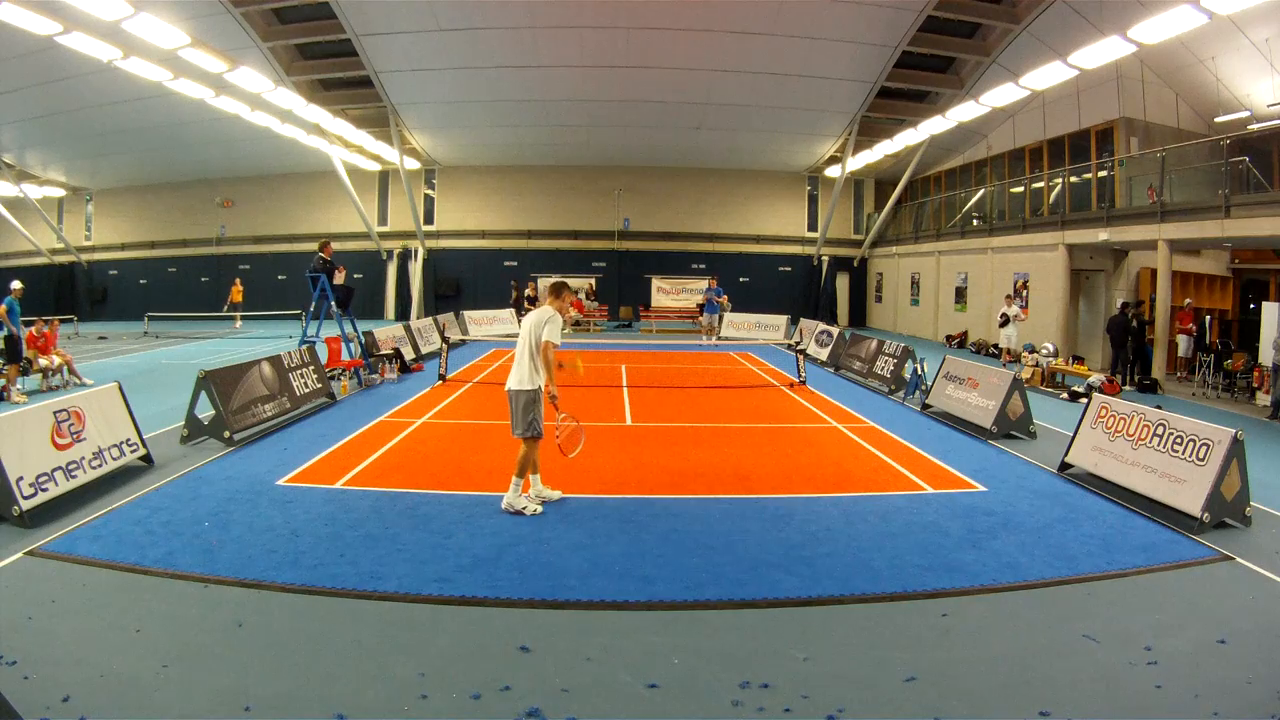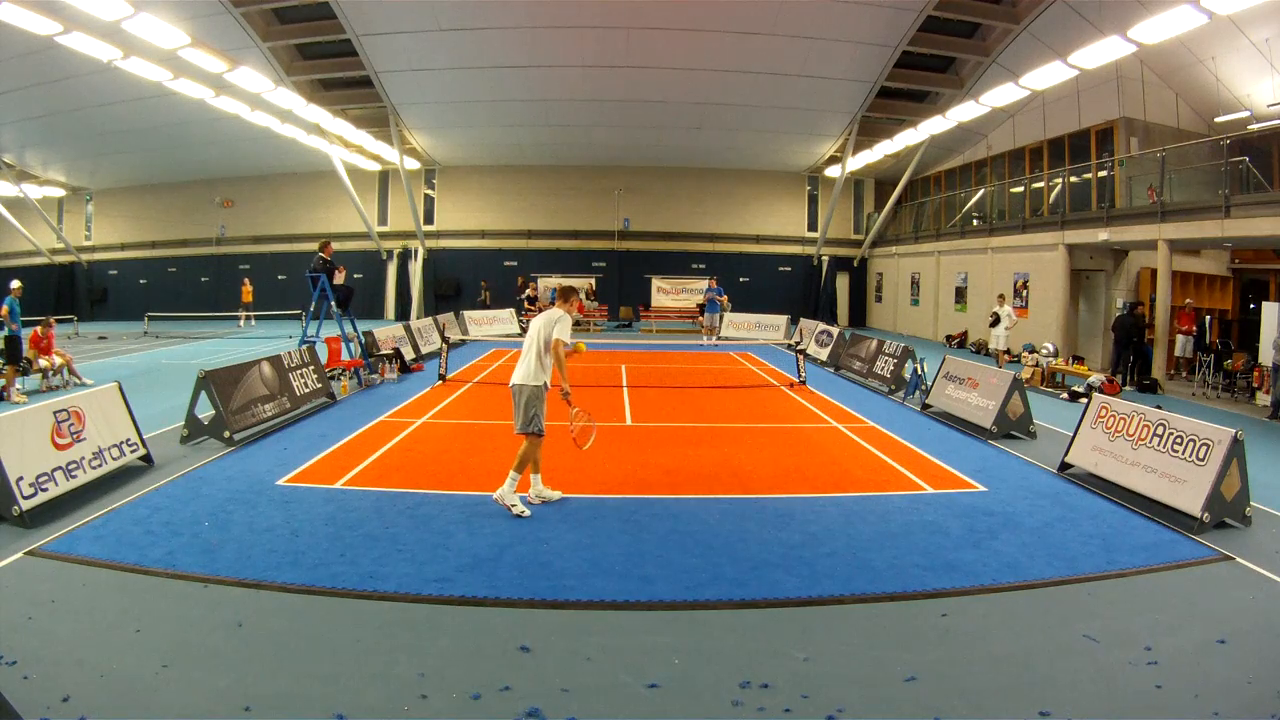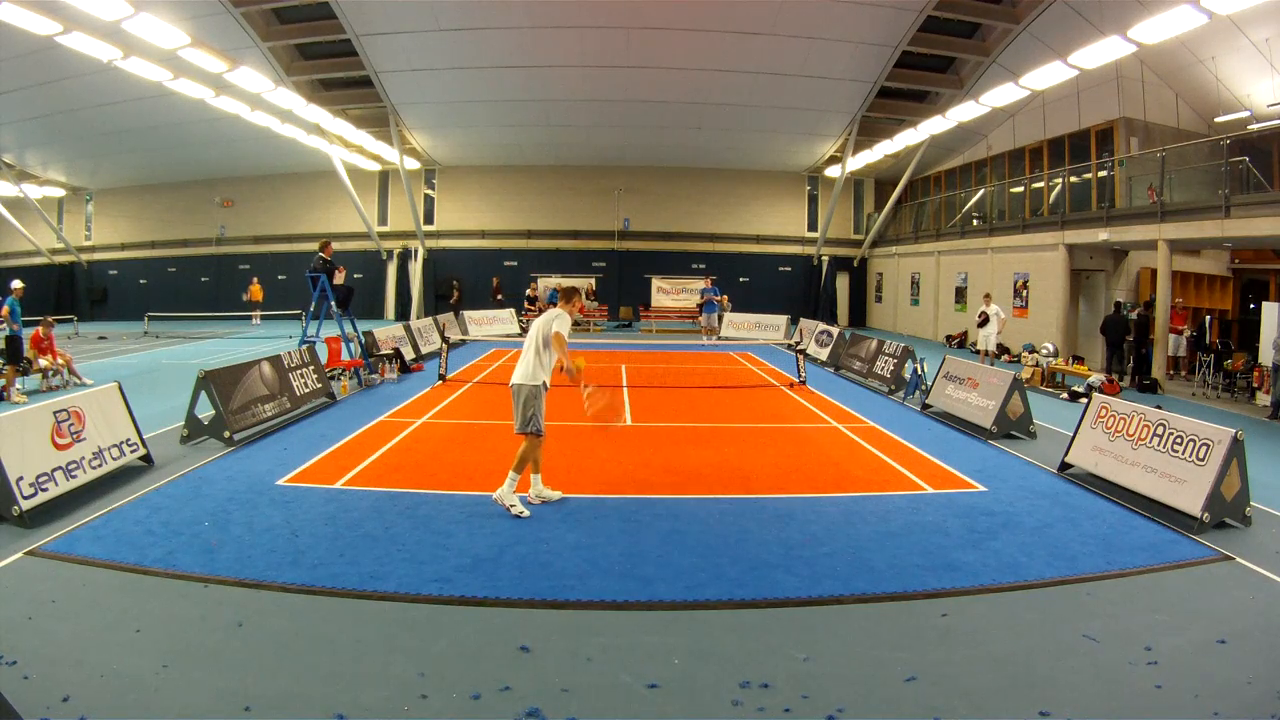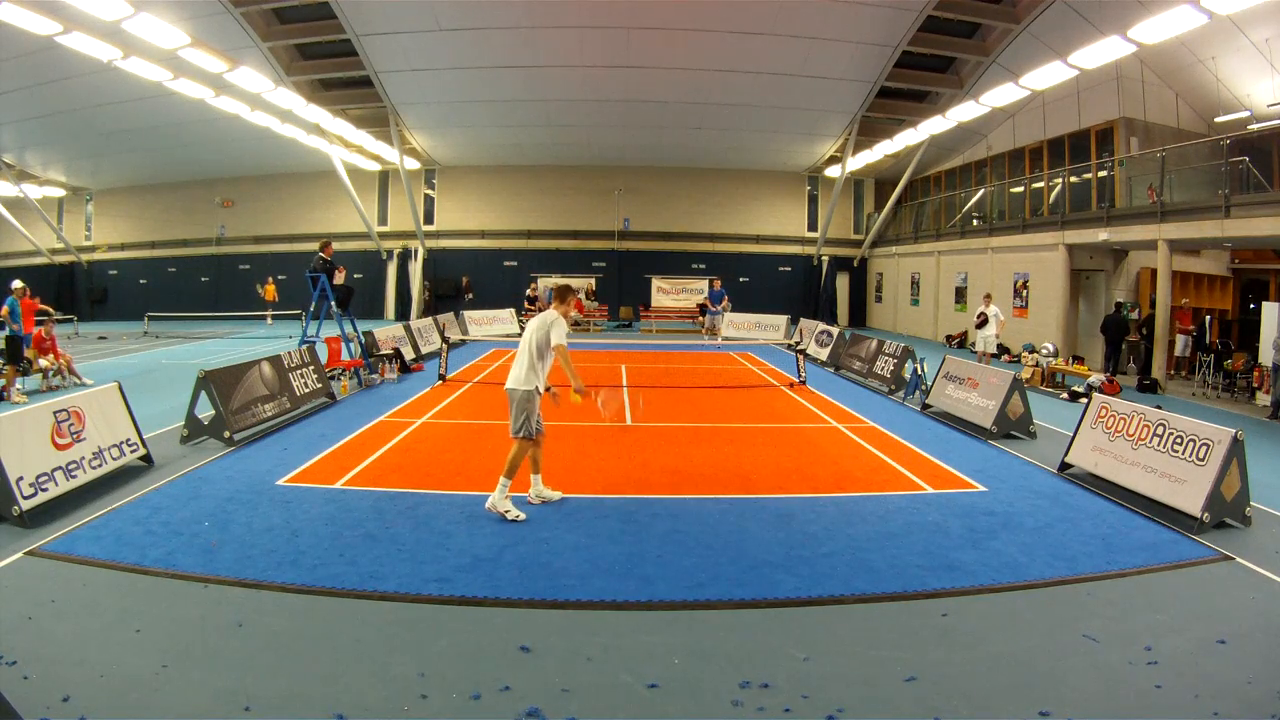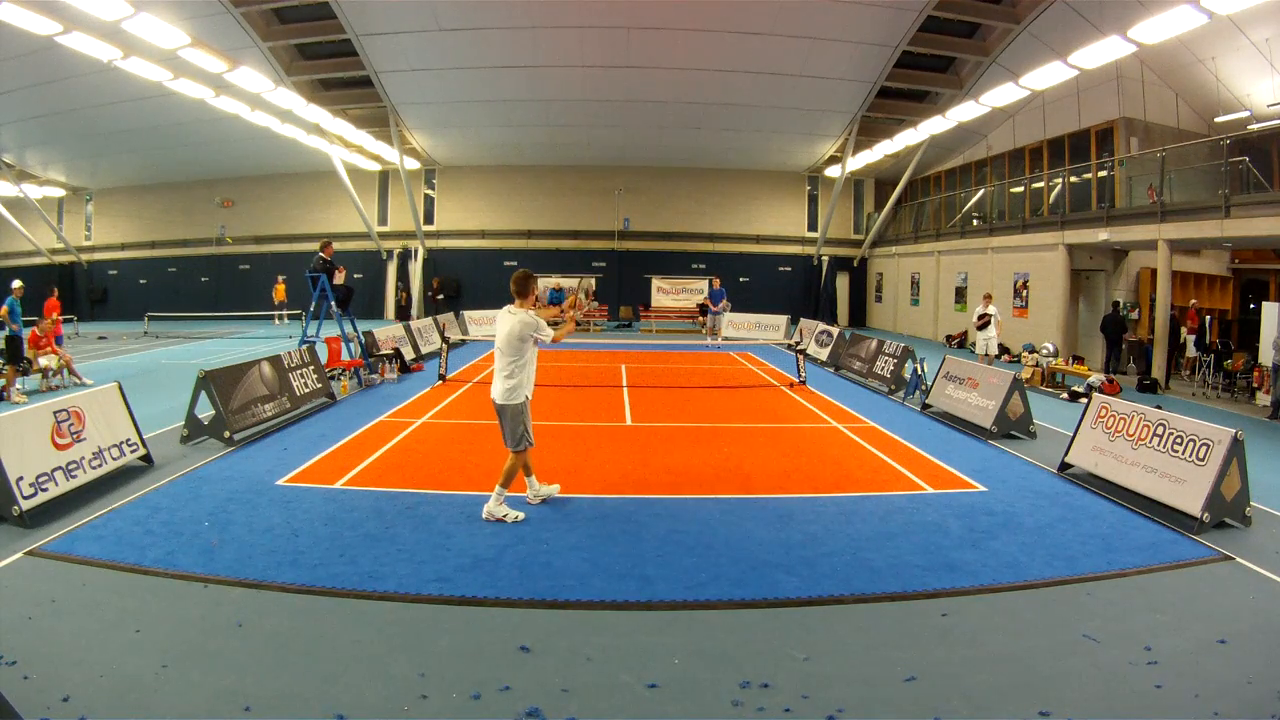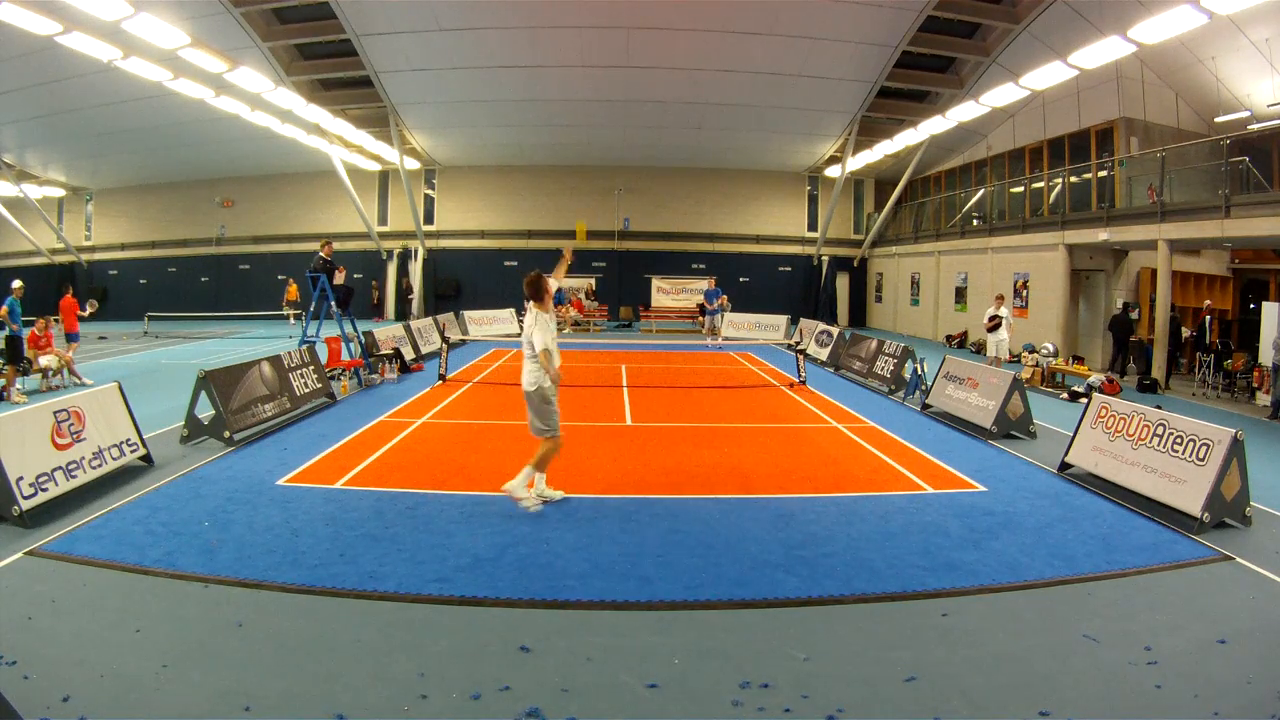
dt=0.7s
person 1, frame 1
left shoulder: (533, 315)
right shoulder: (553, 317)
right elbow: (545, 349)
left wrist: (553, 365)
right wrist: (551, 384)
left hip: (518, 382)
right hip: (528, 385)
left knee: (533, 438)
right knee: (531, 440)
left ankle: (536, 490)
right ankle: (513, 497)
person 1, frame 2
left shoulder: (540, 317)
right shoulder: (563, 317)
right elbow: (556, 347)
left wrist: (562, 356)
right wrist: (564, 381)
left hip: (522, 380)
right hip: (532, 383)
left knee: (536, 437)
right knee: (533, 437)
left ankle: (537, 489)
right ankle: (507, 491)
person 1, frame 3
left shoulder: (546, 317)
right shoulder: (562, 316)
right elbow: (557, 337)
left wrist: (564, 362)
right wrist: (568, 362)
left hip: (528, 381)
right hip: (531, 383)
left knee: (538, 436)
right knee: (532, 436)
left ankle: (536, 490)
right ankle: (506, 491)
person 1, frame 4
left shoulder: (540, 319)
right shoulder: (557, 320)
right elbow: (559, 348)
left wrist: (548, 386)
right wrist: (574, 379)
left hip: (525, 385)
right hip: (524, 387)
left knee: (537, 437)
right knee: (524, 441)
left ankle: (537, 490)
right ankle: (499, 497)
person 1, frame 5
left shoulder: (506, 312)
right shoulder: (530, 323)
right elbow: (555, 337)
left wrist: (561, 310)
right wrist: (569, 326)
left hip: (504, 392)
right hip: (514, 396)
left knee: (522, 445)
right knee: (519, 450)
left ankle: (535, 490)
right ankle: (494, 506)
person 1, frame 6
left shoulder: (539, 304)
right shoulder: (539, 323)
left elbow: (556, 278)
right elbow: (543, 354)
left wrist: (566, 259)
right wrist: (552, 372)
left hip: (543, 384)
right hip: (540, 386)
left knee: (549, 437)
right knee: (553, 441)
left ankle: (540, 487)
right ankle: (519, 484)
